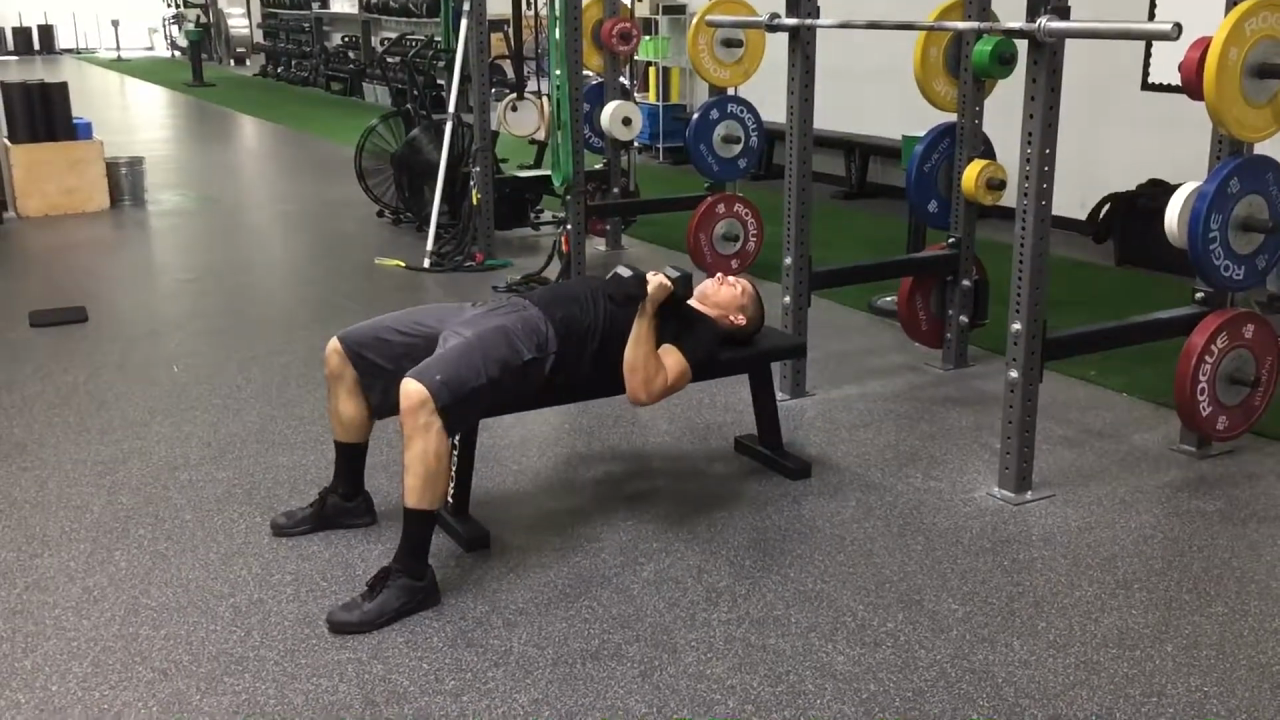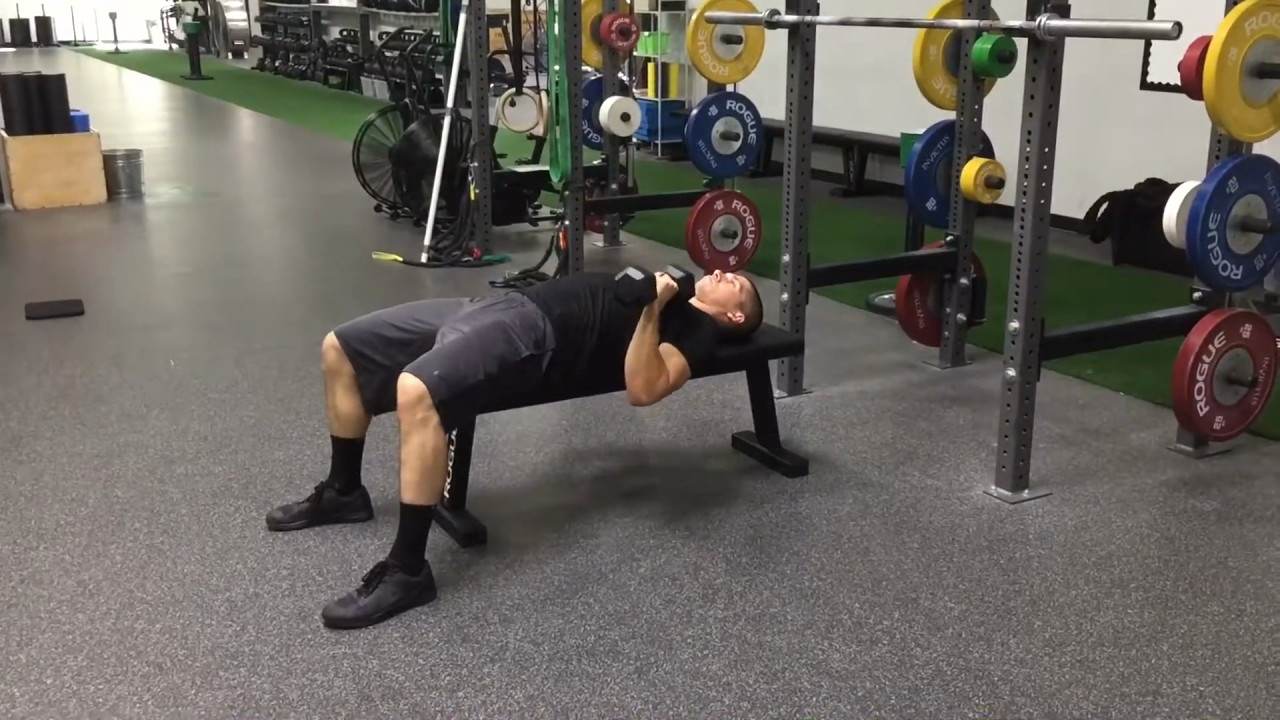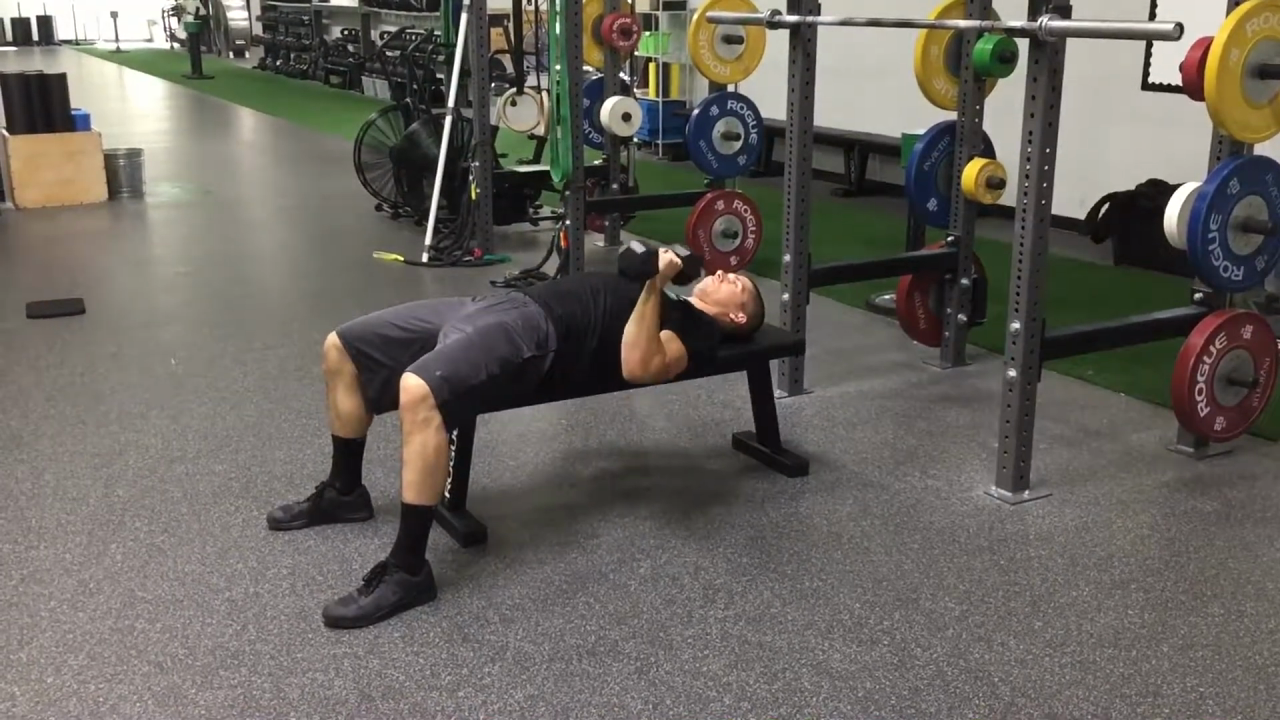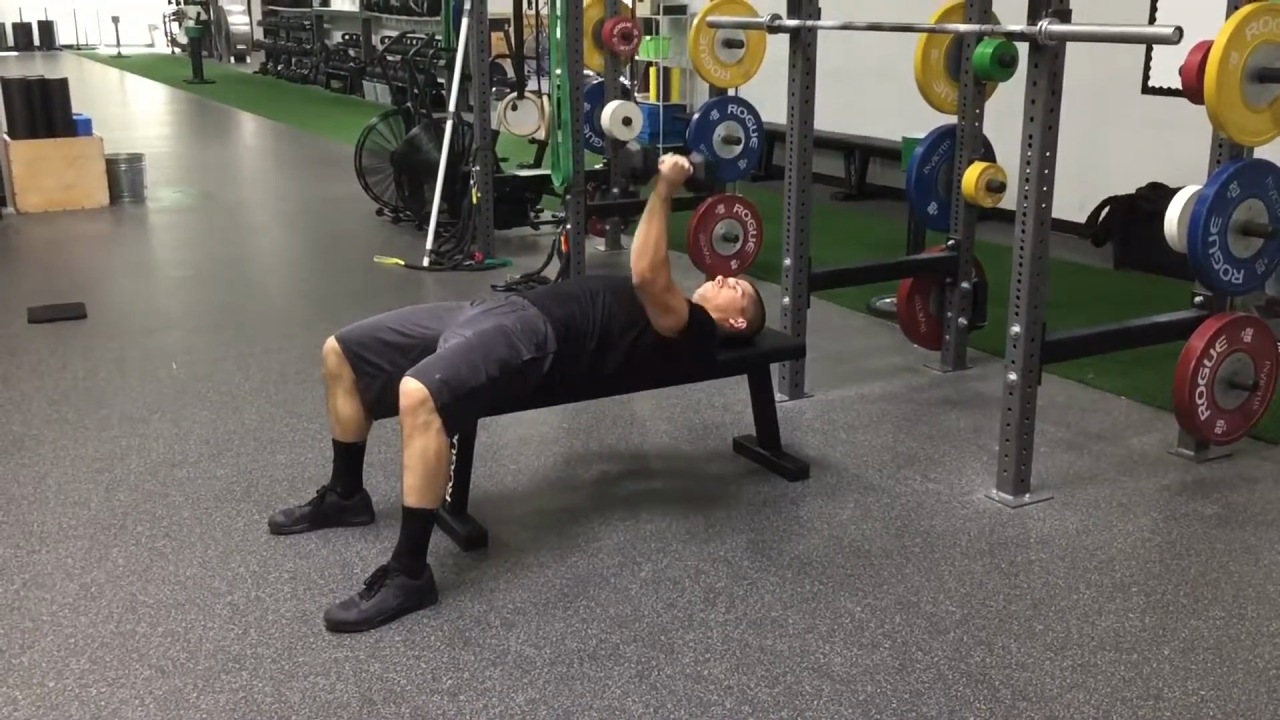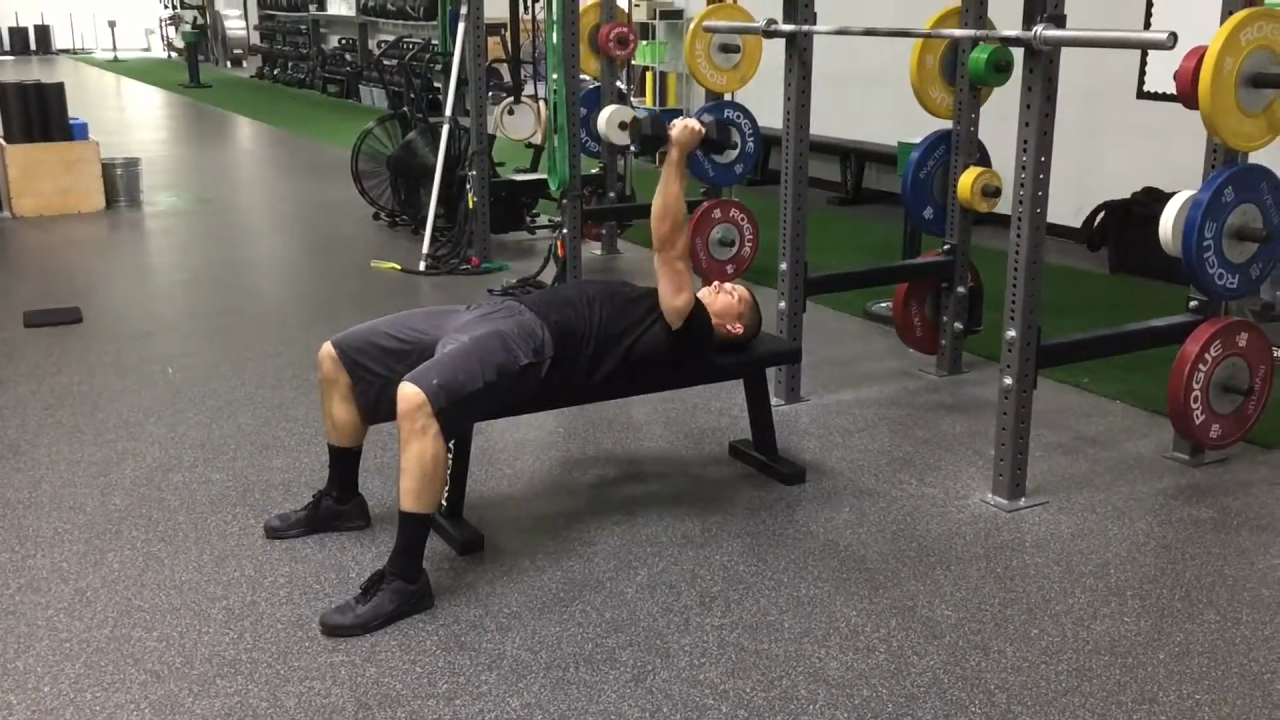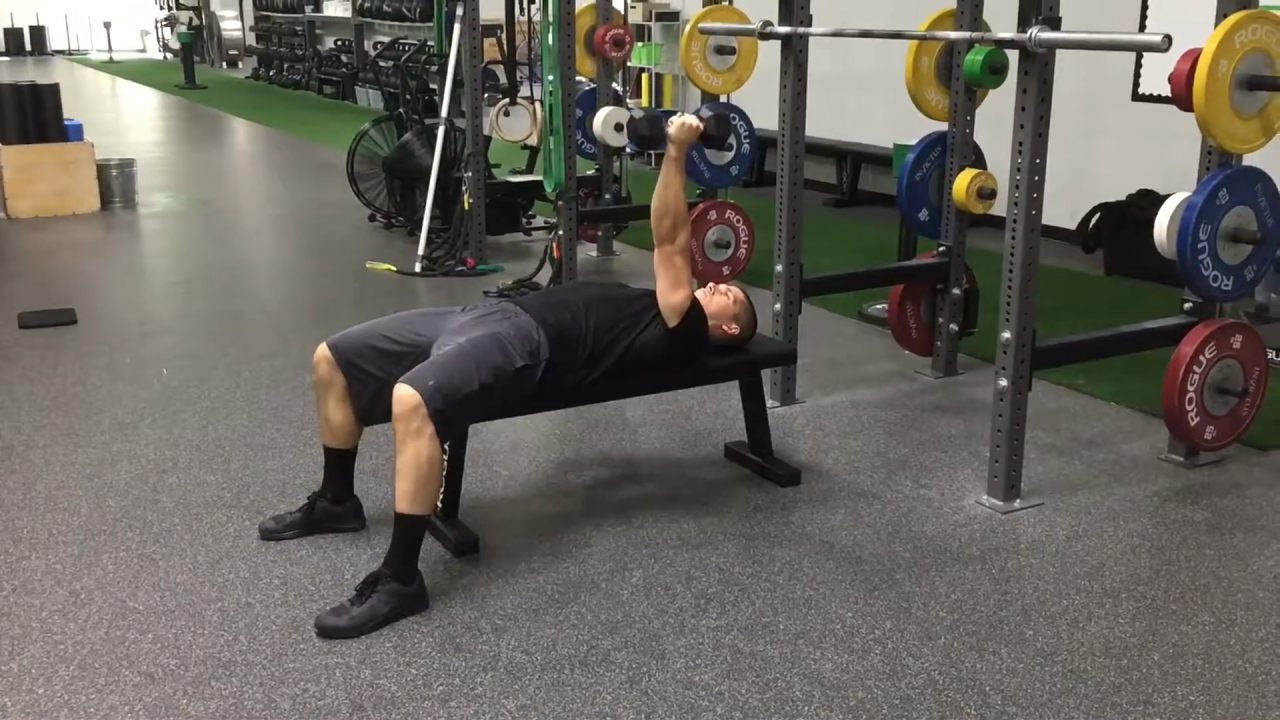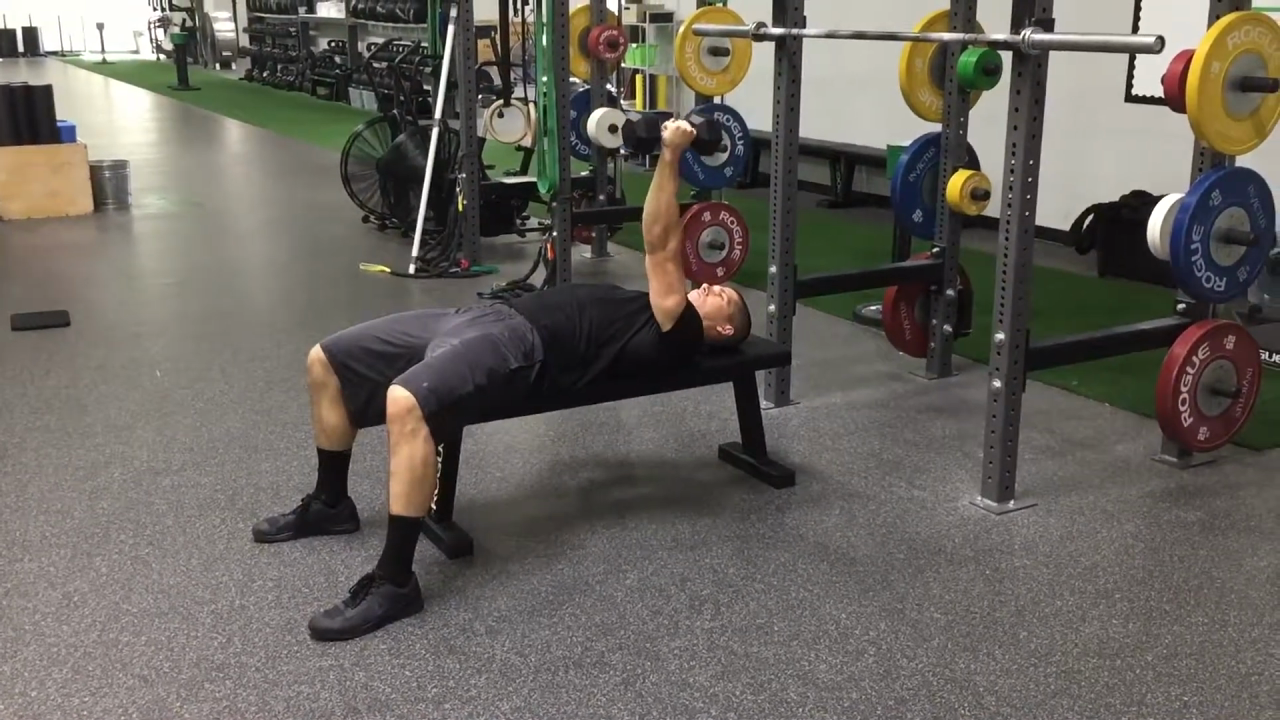
dt=0.4s
person 1, frame 1
left shoulder: (698, 330)
right shoulder: (663, 301)
left elbow: (642, 388)
left wrist: (648, 307)
left hip: (533, 339)
left knee: (419, 397)
right knee: (343, 354)
left ankle: (410, 574)
right ankle: (346, 497)
person 1, frame 2
left shoulder: (696, 327)
right shoulder: (664, 300)
left elbow: (642, 389)
left wrist: (653, 307)
left hip: (531, 334)
left knee: (416, 392)
right knee: (341, 349)
left ankle: (407, 570)
right ankle: (343, 491)
person 1, frame 3
left shoulder: (697, 328)
right shoulder: (662, 307)
left elbow: (636, 367)
left wrist: (656, 284)
left hip: (533, 334)
left knee: (420, 391)
right knee: (342, 349)
left ankle: (407, 570)
right ankle: (344, 491)
person 1, frame 4
left shoulder: (693, 331)
right shoulder: (665, 303)
left elbow: (645, 276)
left wrist: (664, 189)
left hip: (532, 337)
left knee: (418, 396)
right knee: (341, 353)
left ankle: (409, 574)
right ankle: (345, 495)
person 1, frame 5
left shoulder: (688, 332)
right shoulder: (655, 307)
left elbow: (669, 247)
left wrist: (678, 154)
left hip: (529, 342)
left knee: (416, 400)
right knee: (336, 358)
left ankle: (405, 578)
right ankle: (341, 499)
person 1, frame 6
left shoulder: (681, 333)
right shoulder: (649, 309)
left elbow: (670, 243)
left wrist: (676, 152)
left hip: (526, 345)
left knee: (413, 401)
right knee: (332, 360)
left ankle: (400, 580)
right ankle: (336, 501)
person 1, frame 7
left shoulder: (678, 335)
right shoulder: (645, 310)
left elbow: (661, 250)
left wrist: (671, 156)
left hip: (520, 345)
left knee: (406, 403)
right knee: (326, 362)
left ankle: (394, 583)
right ankle: (329, 503)
